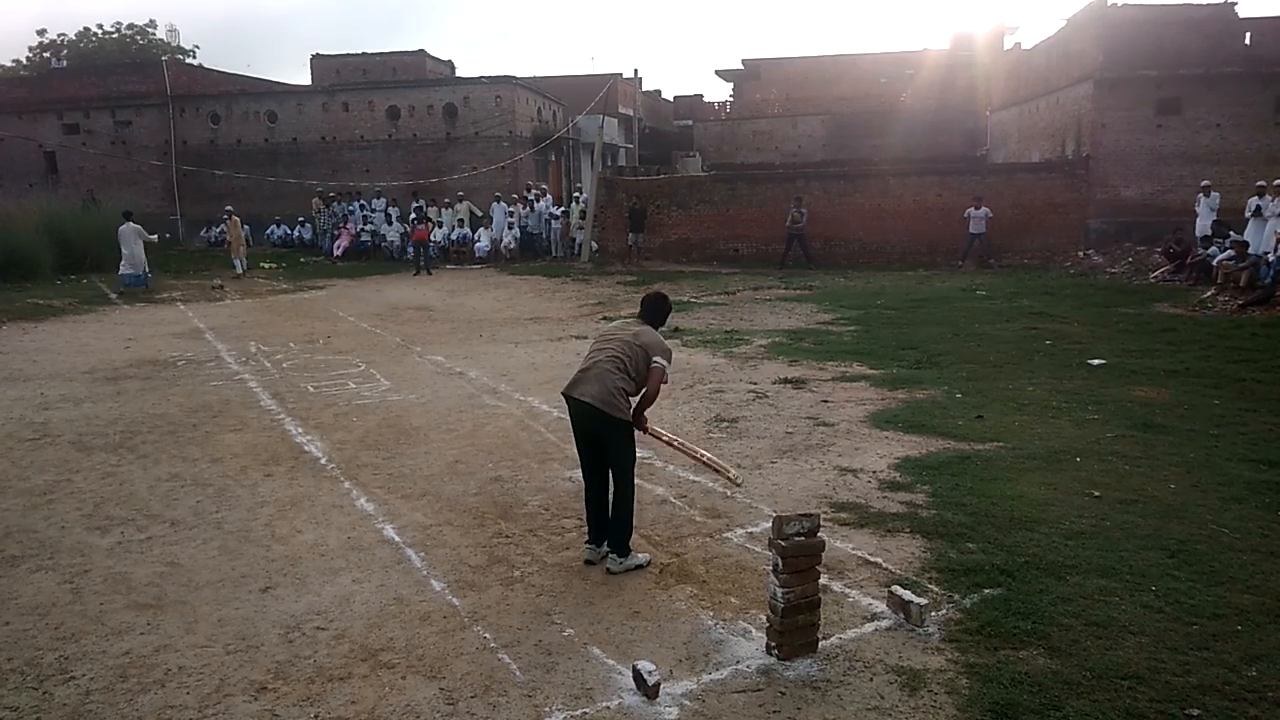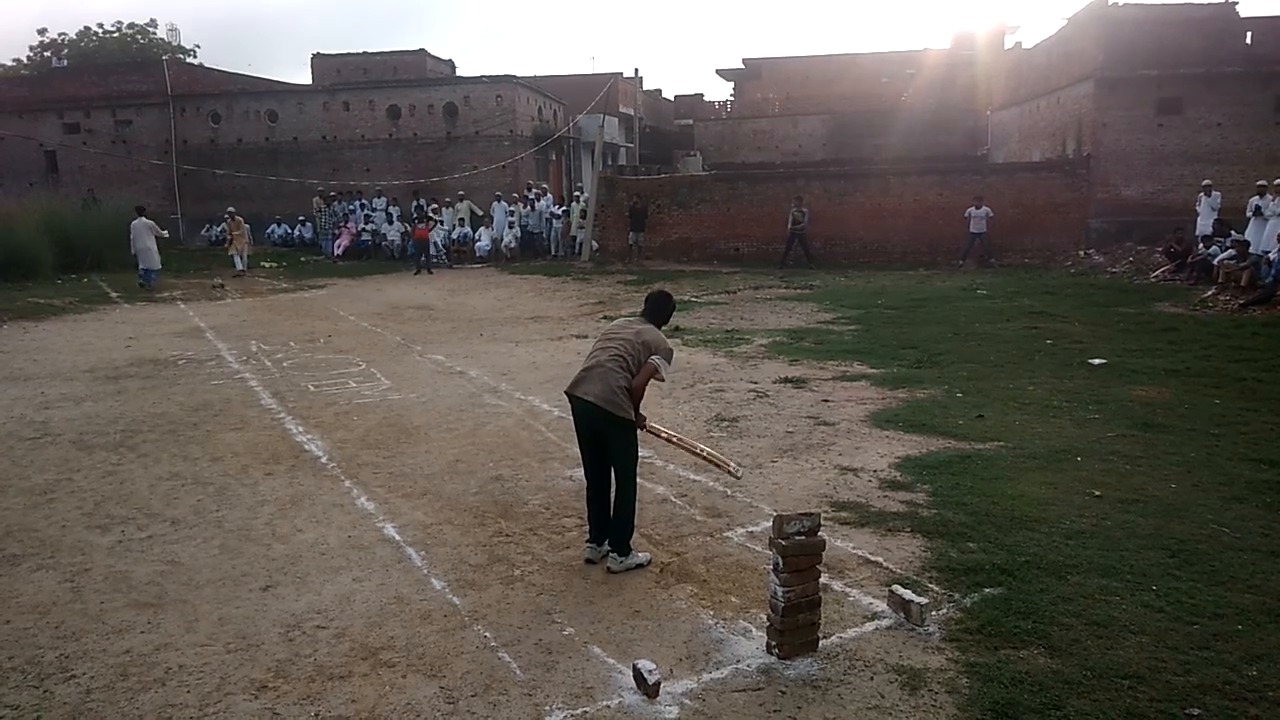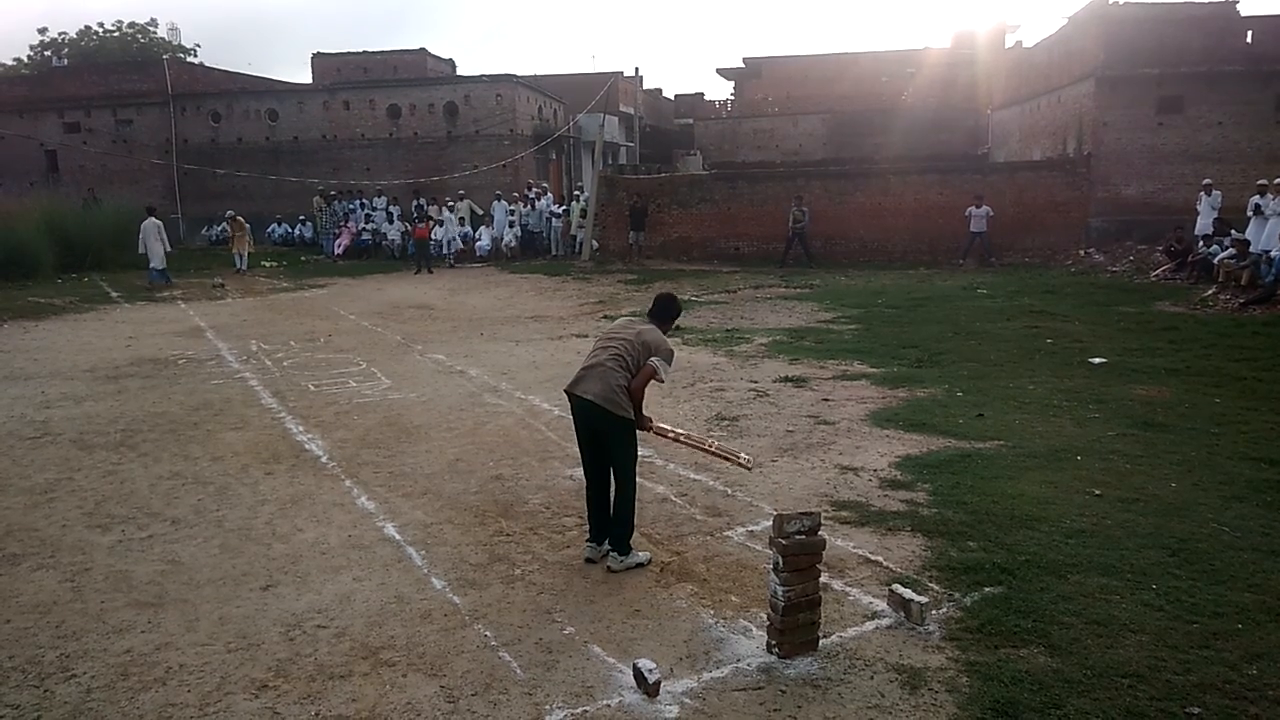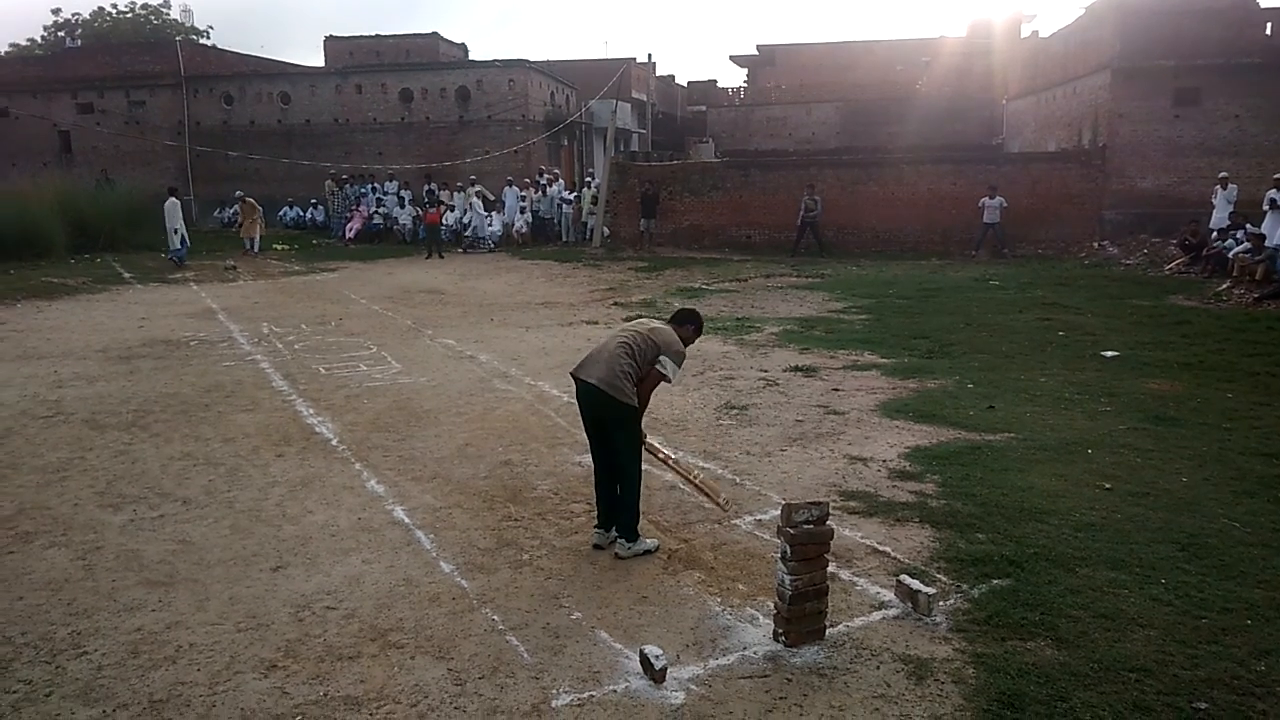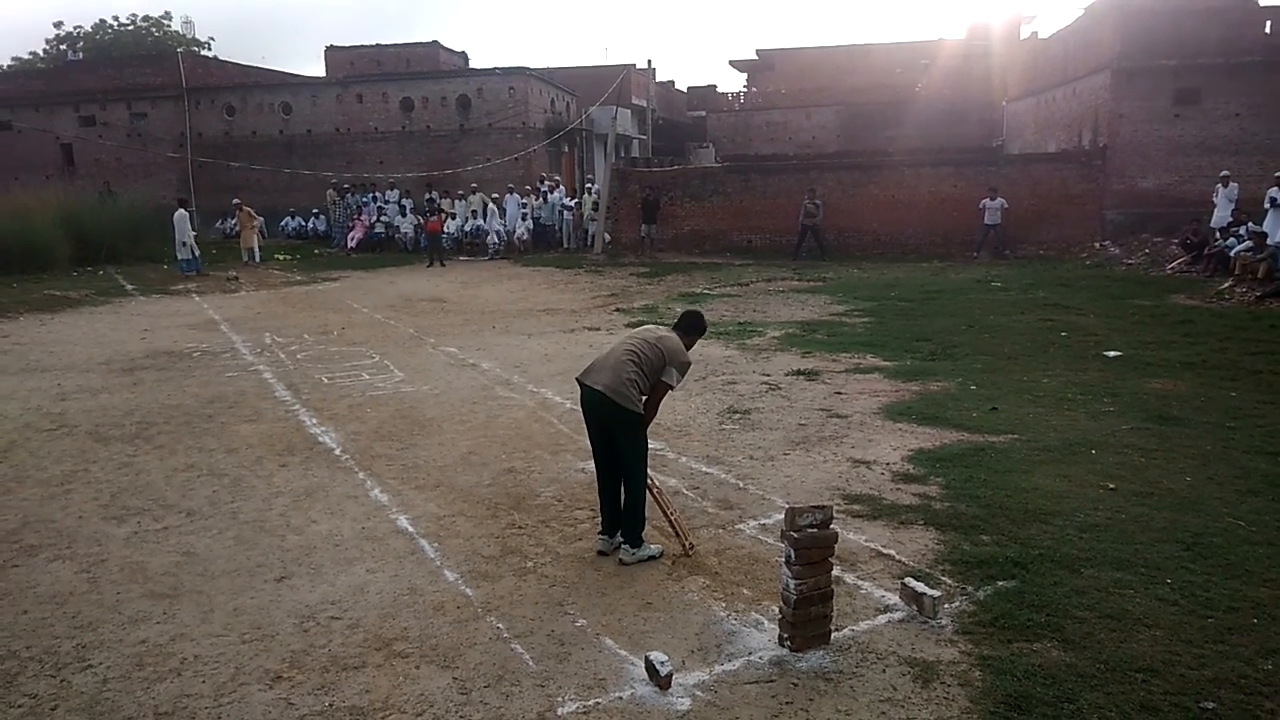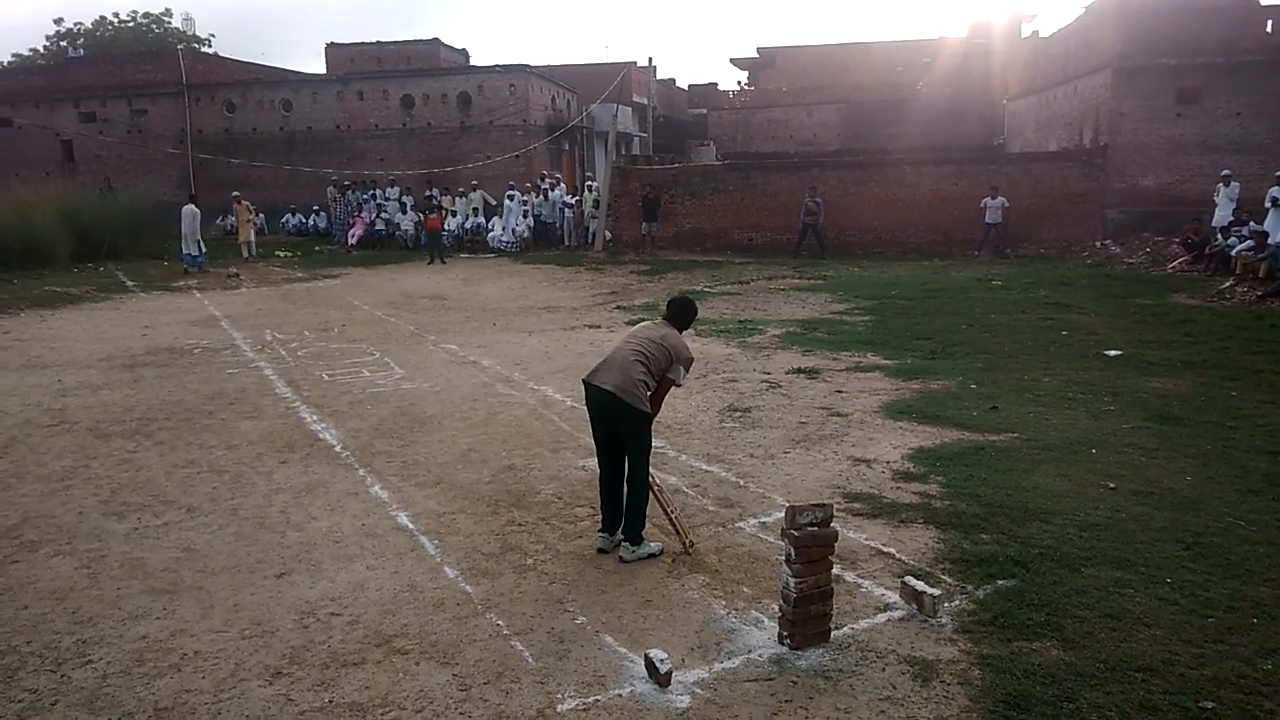
dt=0.3s
person 1, frame 1
left shoulder: (614, 327)
right shoulder: (659, 347)
right elbow: (651, 390)
left wrist: (630, 413)
right wrist: (638, 415)
left hip: (576, 398)
right hip: (608, 408)
left knee: (594, 480)
right knee: (623, 484)
left ankle: (595, 544)
right ankle: (619, 554)
person 1, frame 2
left shoulder: (617, 325)
right shoulder: (661, 346)
right elbow: (637, 385)
right wrist: (634, 413)
left hip: (579, 397)
right hip: (611, 407)
left knee: (596, 478)
right knee: (625, 482)
left ankle: (595, 543)
right ankle: (620, 553)
person 1, frame 3
left shoulder: (622, 323)
right shoulder: (662, 346)
right elbow: (635, 387)
left wrist: (632, 415)
right wrist: (639, 417)
left hip: (578, 396)
right hip: (610, 406)
left knee: (595, 477)
right knee: (624, 482)
left ankle: (595, 543)
right ankle: (620, 553)
person 1, frame 4
left shoulder: (644, 324)
right shoulder: (675, 348)
right elbow: (644, 388)
left wrist: (630, 423)
right wrist: (636, 426)
left hip: (584, 380)
right hip: (613, 392)
left knee: (603, 464)
right knee: (628, 469)
left ankle: (603, 529)
right ankle: (628, 539)
person 1, frame 5
left shoulder: (647, 330)
right shoulder: (681, 357)
right elbow: (653, 401)
left wrist: (634, 430)
right wrist: (638, 431)
left hip: (589, 387)
right hip: (620, 399)
left knee: (606, 470)
right knee: (634, 474)
left ankle: (607, 536)
right ankle: (632, 545)
person 1, frame 6
left shoulder: (643, 327)
right shoulder: (683, 352)
right elbow: (657, 397)
left wrist: (638, 424)
right wrist: (641, 427)
left hip: (595, 388)
right hip: (628, 399)
left knee: (609, 468)
right knee: (638, 474)
left ankle: (607, 533)
right ankle: (632, 543)
